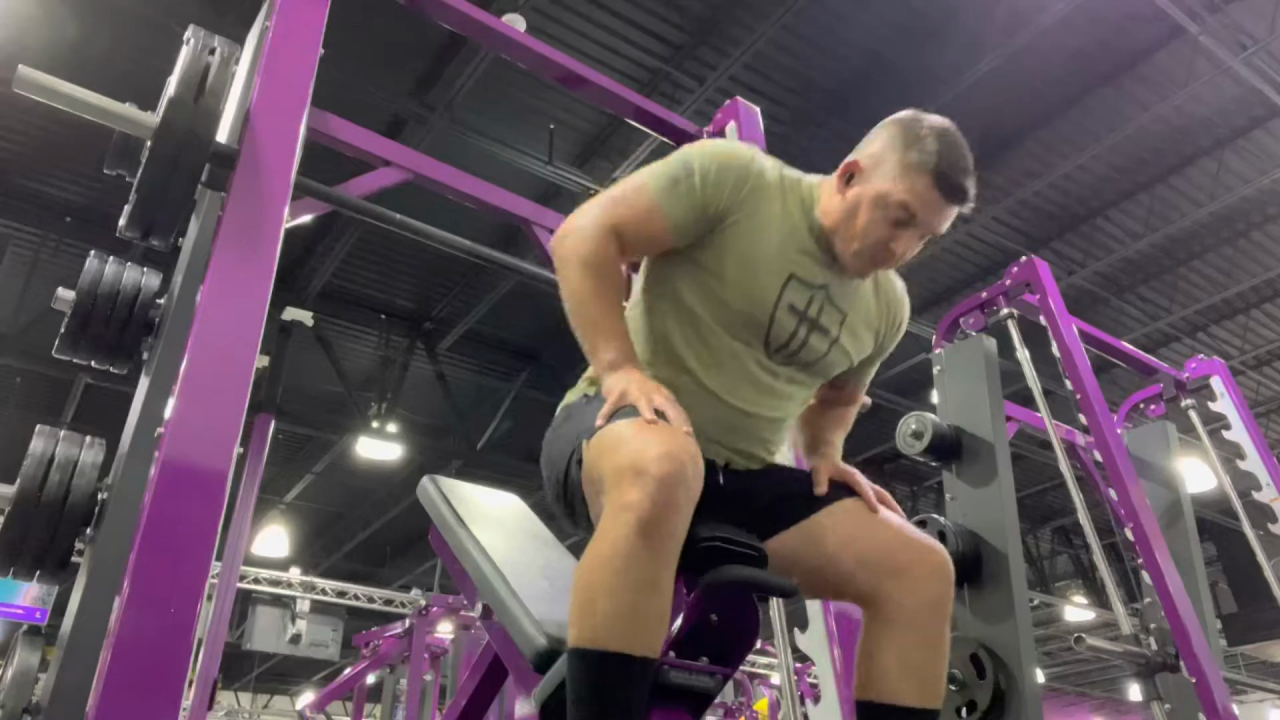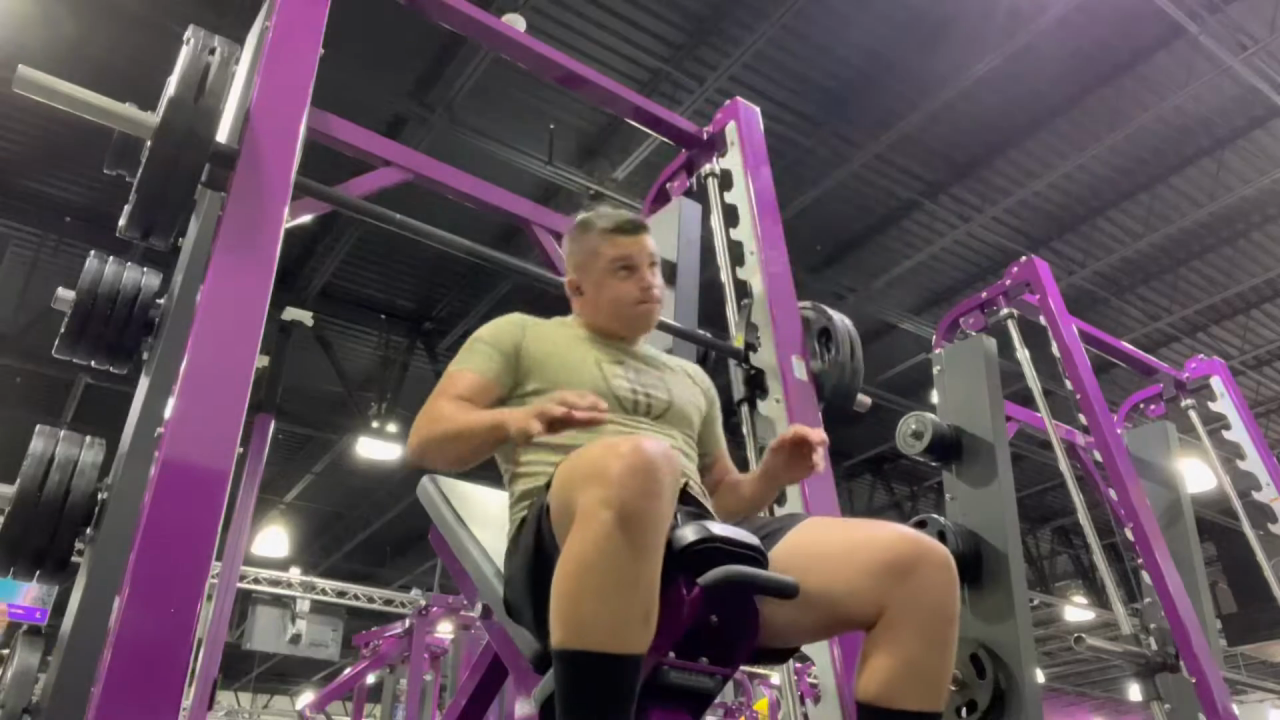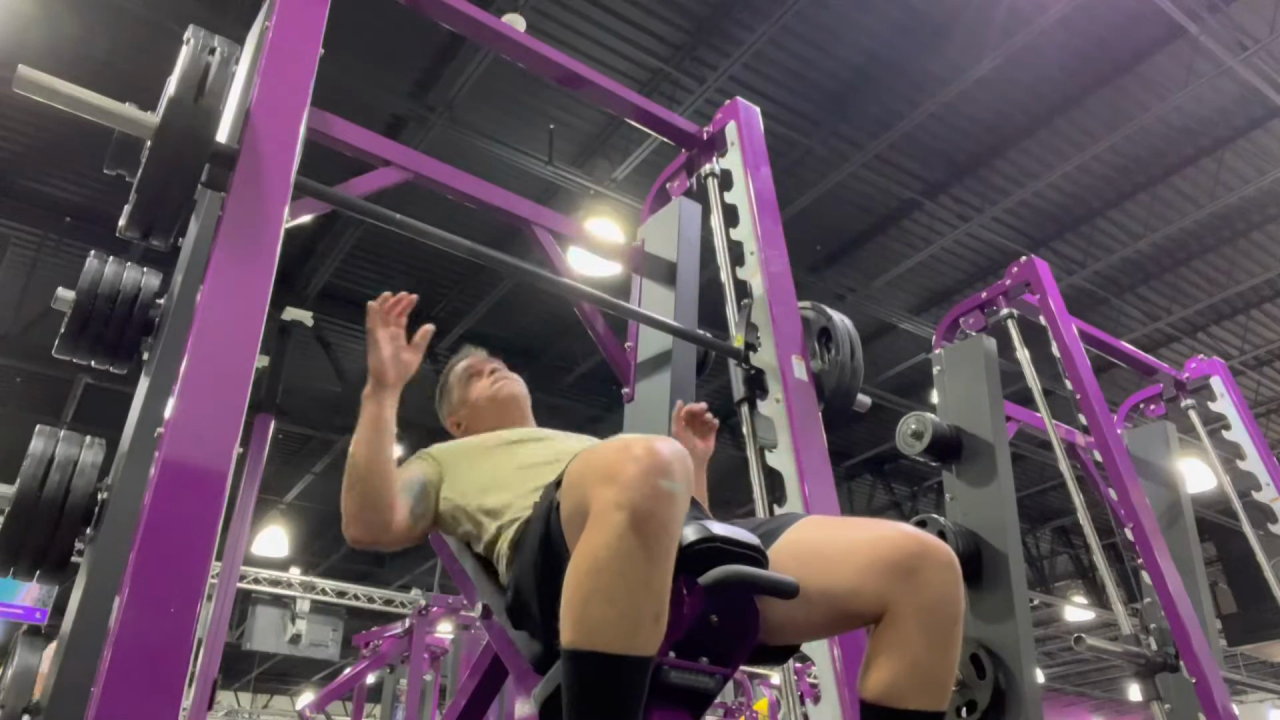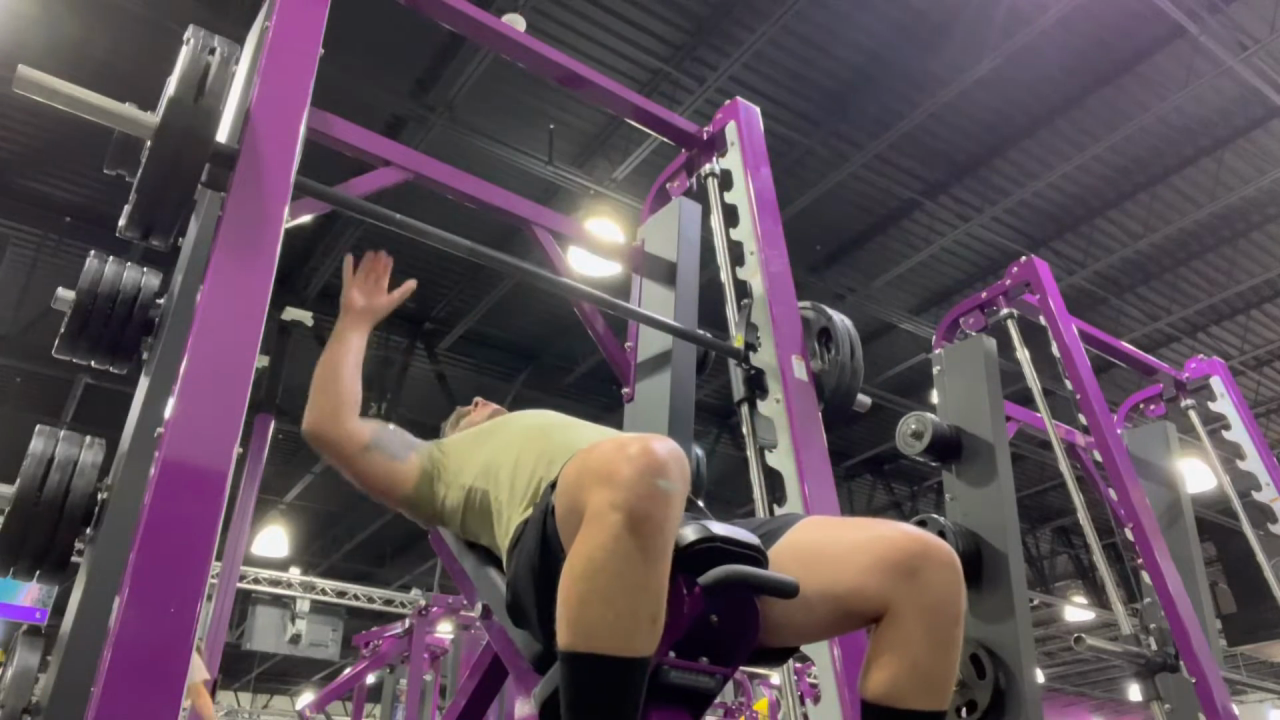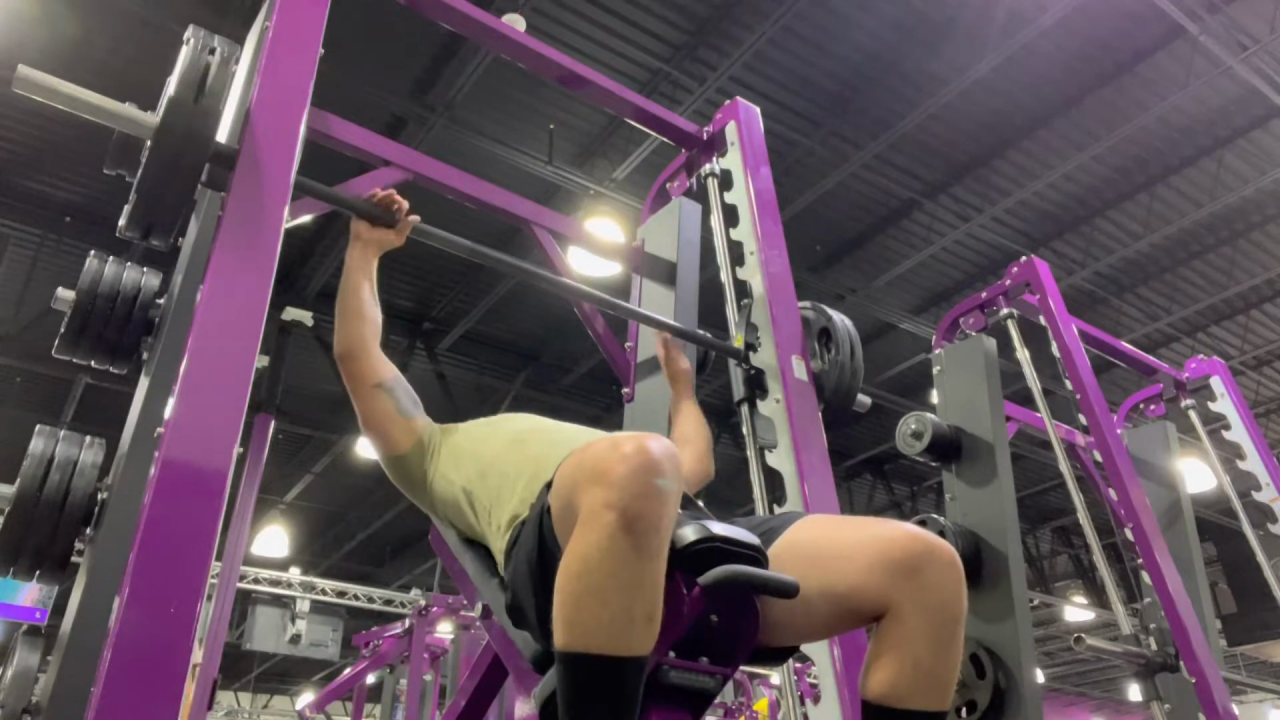
dt=0.7s
person 1, frame 1
left shoulder: (885, 306)
right shoulder: (732, 176)
right elbow: (585, 234)
left wrist: (825, 458)
right wrist: (621, 367)
left hip: (737, 477)
right hip: (627, 415)
left knee: (918, 570)
right knee: (658, 469)
person 1, frame 2
left shoulder: (689, 380)
right shoulder: (518, 338)
right elbow: (427, 440)
left wrist: (773, 474)
right wrist: (522, 419)
right hip: (573, 548)
left knee: (919, 566)
right knee: (636, 465)
person 1, frame 3
left shoulder: (589, 443)
right shoulder: (445, 462)
right elbow: (369, 527)
left wrist: (695, 461)
right wrist: (383, 386)
left hip: (687, 550)
right hip: (562, 553)
left knee: (923, 565)
right knee: (646, 466)
person 1, frame 4
right shoulder: (441, 464)
right elbow: (330, 427)
right wrist: (356, 322)
right hip: (564, 550)
left knee: (924, 564)
right knee: (645, 463)
person 1, frame 5
left shoulder: (591, 459)
right shoulder: (435, 448)
left elbow: (696, 468)
right elbow: (357, 352)
left wrist: (680, 386)
right wrist: (366, 247)
right hip: (563, 553)
left knee: (924, 563)
right knee: (637, 465)
